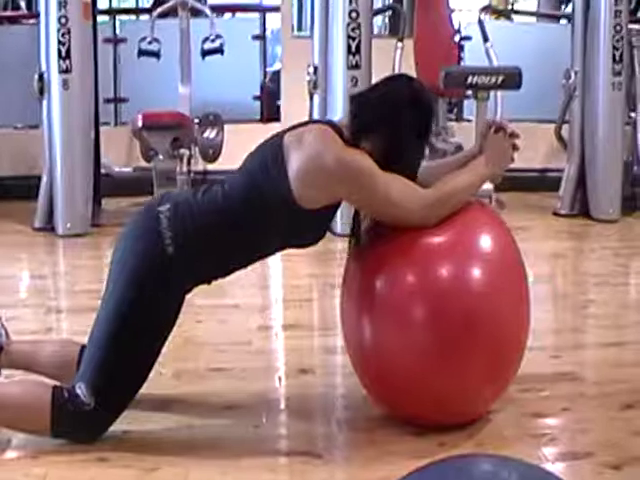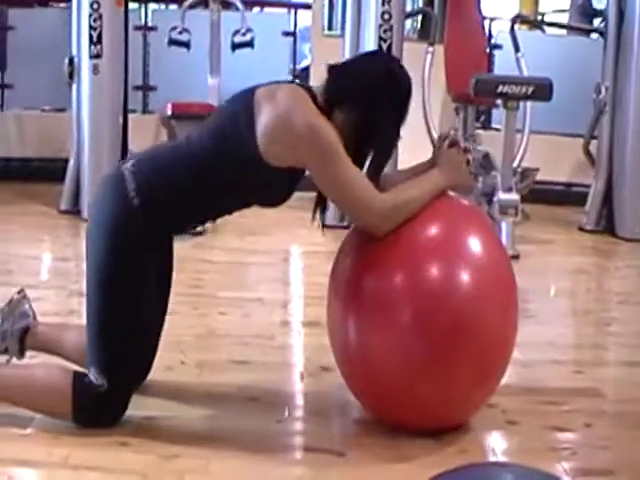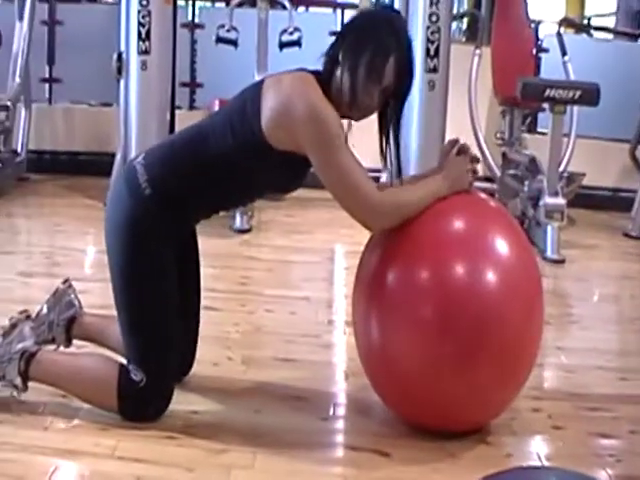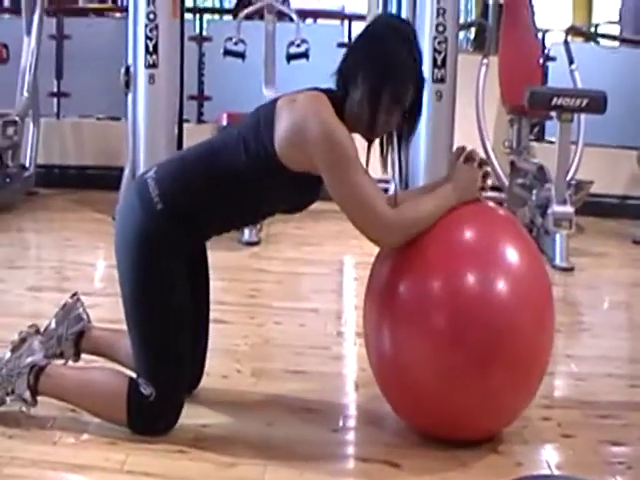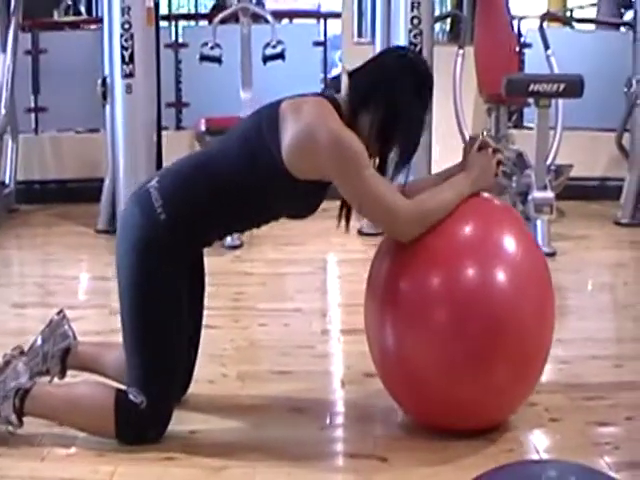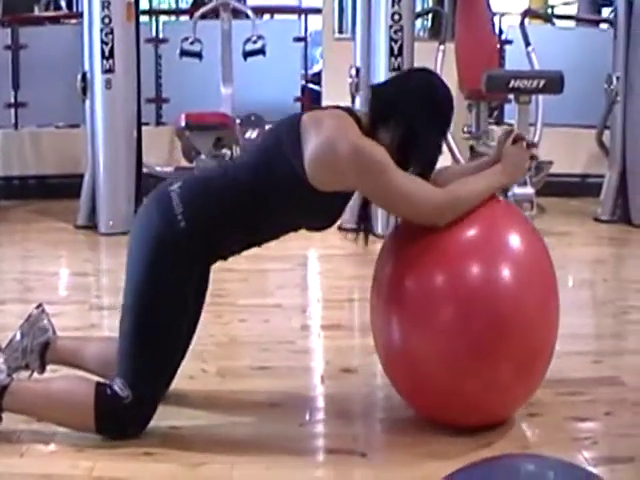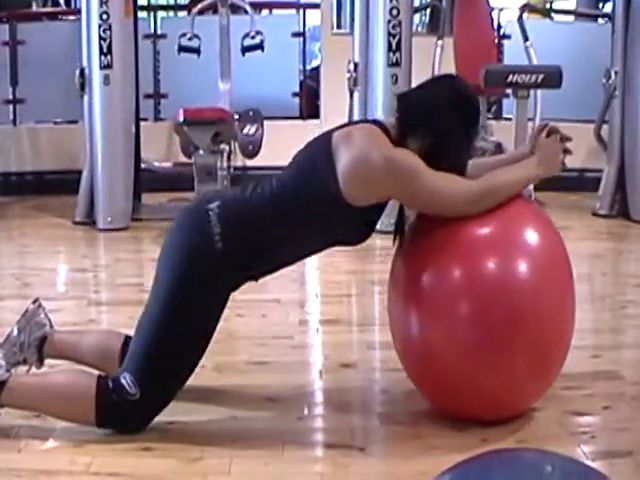
dt=0.7s
person 1, frame 1
left shoulder: (328, 139)
right shoulder: (336, 162)
left elbow: (405, 183)
right elbow: (425, 208)
left wrist: (473, 154)
right wrist: (487, 165)
left hip: (166, 234)
right hip: (162, 256)
left knee: (107, 364)
right knee: (85, 414)
person 1, frame 2
left shoulder: (302, 106)
right shoulder: (305, 124)
left elbow: (361, 190)
right elbow: (376, 216)
left wrist: (427, 168)
right wrist: (441, 177)
left hip: (142, 209)
right hip: (129, 216)
left knee: (129, 365)
right knee: (103, 401)
person 1, frame 3
left shoulder: (314, 99)
right shoulder: (307, 104)
left elbow: (363, 194)
right elbow: (373, 213)
left wrist: (435, 173)
right wrist: (446, 182)
left hip: (168, 211)
right hip: (144, 209)
left knee: (175, 363)
right knee: (146, 397)
left ankle: (69, 320)
person 1, frame 4
left shoulder: (325, 114)
right shoulder: (320, 126)
left elbow: (376, 206)
right elbow: (386, 230)
left wrist: (445, 184)
right wrist: (456, 191)
left hip: (176, 223)
right hip: (154, 224)
left knee: (184, 374)
right knee: (156, 409)
left ankle: (75, 333)
person 1, frame 5
left shoulder: (328, 116)
right shoulder: (327, 134)
left elbow: (386, 199)
right elbow: (402, 223)
left wrist: (457, 172)
right wrist: (470, 182)
left hip: (173, 228)
right hip: (157, 233)
left knee: (170, 382)
right knee: (144, 418)
left ankle: (63, 349)
person 1, frame 6
left shoulder: (349, 128)
right shoulder: (349, 148)
left elbow: (418, 181)
right elbow: (434, 207)
left wrist: (490, 162)
right wrist: (503, 174)
left hip: (182, 222)
right hip: (176, 234)
left knee: (145, 364)
right knee: (126, 412)
left ankle: (44, 342)
person 1, frame 7
left shoulder: (376, 137)
right shoulder: (381, 160)
left elbow: (452, 174)
right elbow: (469, 197)
left wrist: (523, 154)
right wrist: (538, 167)
left hip: (212, 233)
right hip: (209, 251)
left knee: (150, 358)
right knee: (132, 404)
